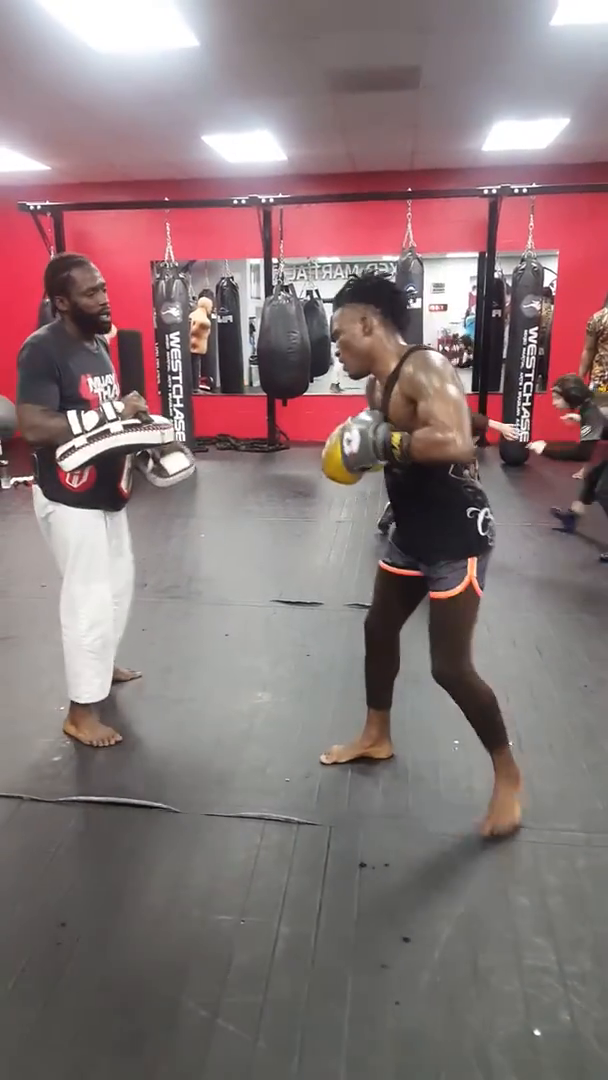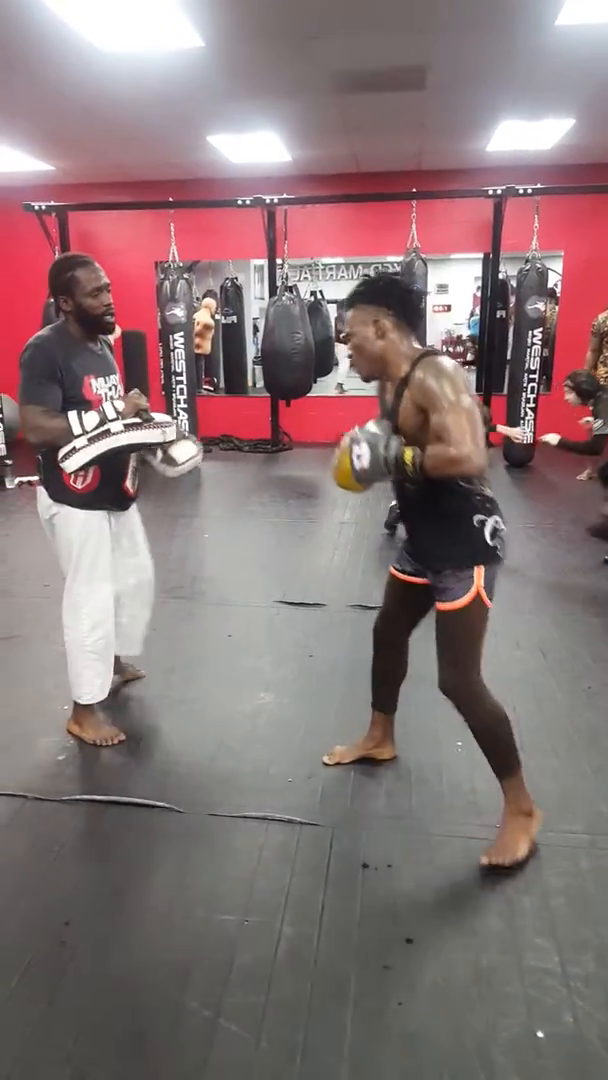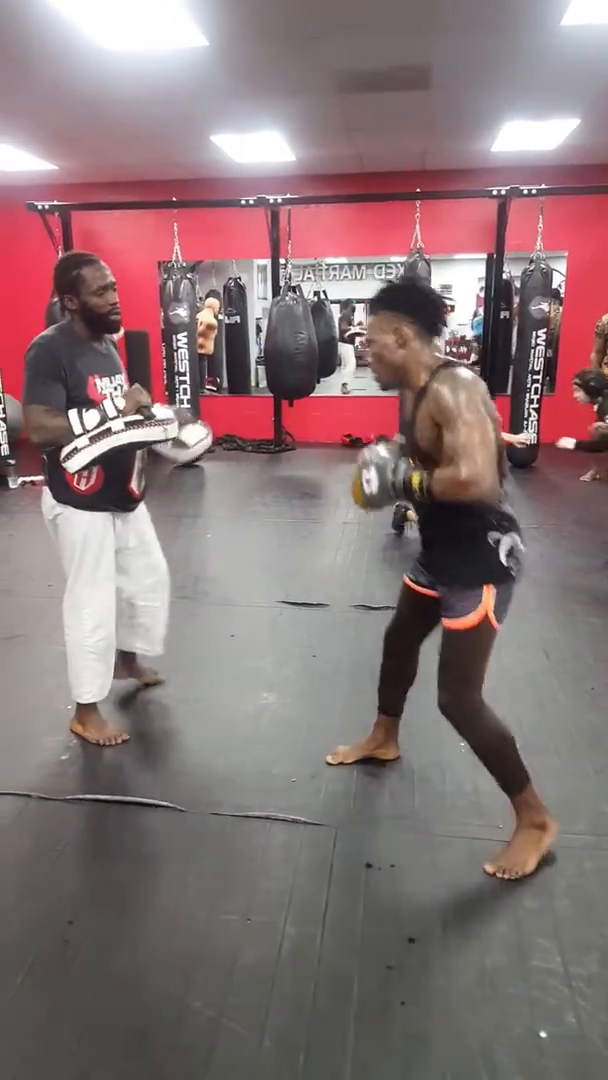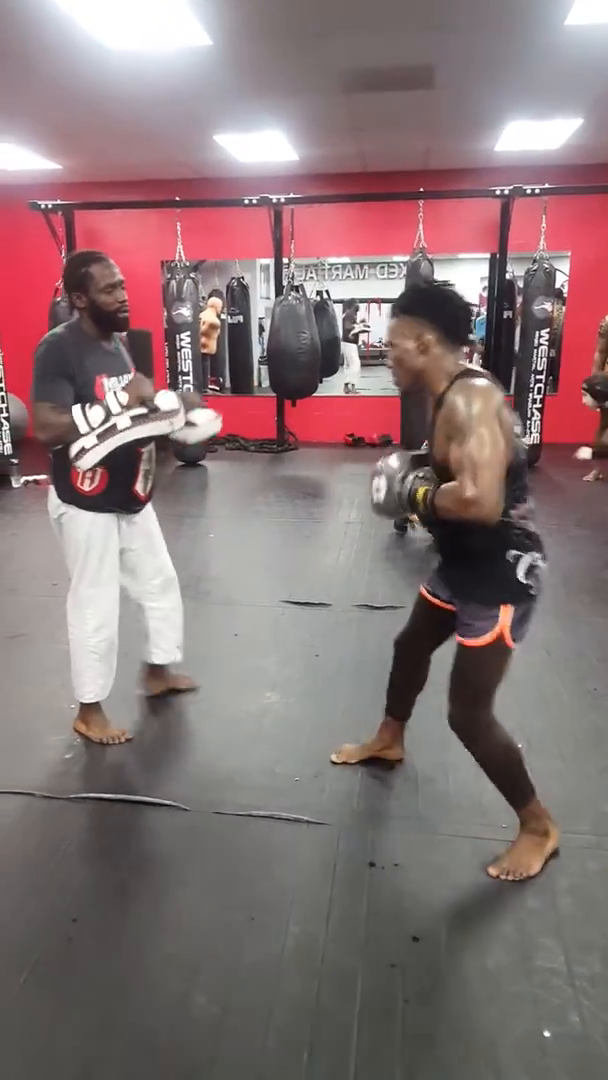
dt=0.1s
person 1, frame 1
left shoulder: (425, 368)
right shoulder: (380, 382)
left elbow: (456, 444)
left wrist: (383, 441)
right wrist: (363, 448)
left hip: (458, 534)
right hip: (412, 531)
left knee: (451, 668)
right knee: (379, 627)
left ankle: (507, 770)
right ankle: (376, 736)
person 1, frame 2
left shoulder: (435, 376)
right shoulder: (395, 386)
left elbow: (467, 456)
left wrist: (391, 458)
right wrist: (372, 455)
left hip: (468, 542)
right hip: (425, 537)
left knee: (459, 679)
right knee: (387, 632)
left ankle: (521, 808)
right ankle: (380, 738)
person 1, frame 3
left shoulder: (455, 388)
right shoulder: (418, 393)
left elbow: (479, 480)
left wrist: (403, 479)
right wrist: (387, 475)
left hip: (482, 559)
right hip: (441, 551)
left knee: (459, 700)
right knee: (399, 639)
left ankle: (534, 819)
right ankle: (383, 738)
person 1, frame 4
left shoulder: (472, 399)
right shoulder: (450, 400)
left elbow: (482, 502)
left wrist: (415, 492)
right wrist: (417, 490)
left hip: (503, 573)
right hip: (463, 564)
left knee: (468, 714)
right knee: (410, 648)
left ankle: (538, 828)
right ankle: (388, 741)
person 2, frame 1
left shoulder: (97, 343)
right shoulder: (42, 350)
right elbow: (35, 428)
right wrist: (114, 414)
left hip: (106, 491)
right hip: (69, 499)
left knee: (118, 585)
right knee: (88, 600)
left ankle: (100, 665)
right ankle: (81, 711)
person 2, frame 2
left shoulder: (102, 343)
right shoulder: (45, 351)
right elbow: (37, 429)
right wrist: (113, 413)
left hip: (115, 492)
right hip: (74, 500)
left knee: (137, 576)
right knee: (90, 601)
left ankle: (111, 661)
right ankle: (84, 712)
person 2, frame 3
left shoulder: (107, 342)
right shoulder: (50, 350)
right elbow: (40, 429)
right wrist: (115, 410)
left hip: (122, 492)
right hip: (79, 501)
left knee: (150, 577)
right knee: (93, 602)
left ankle: (127, 658)
right ankle: (86, 711)
person 2, frame 4
left shoulder: (116, 341)
right shoulder: (59, 348)
right elbow: (46, 428)
right wrist: (121, 402)
left hip: (129, 493)
right hip: (85, 500)
left knee: (158, 581)
right knee: (95, 604)
left ankle: (158, 669)
right ankle: (89, 710)
